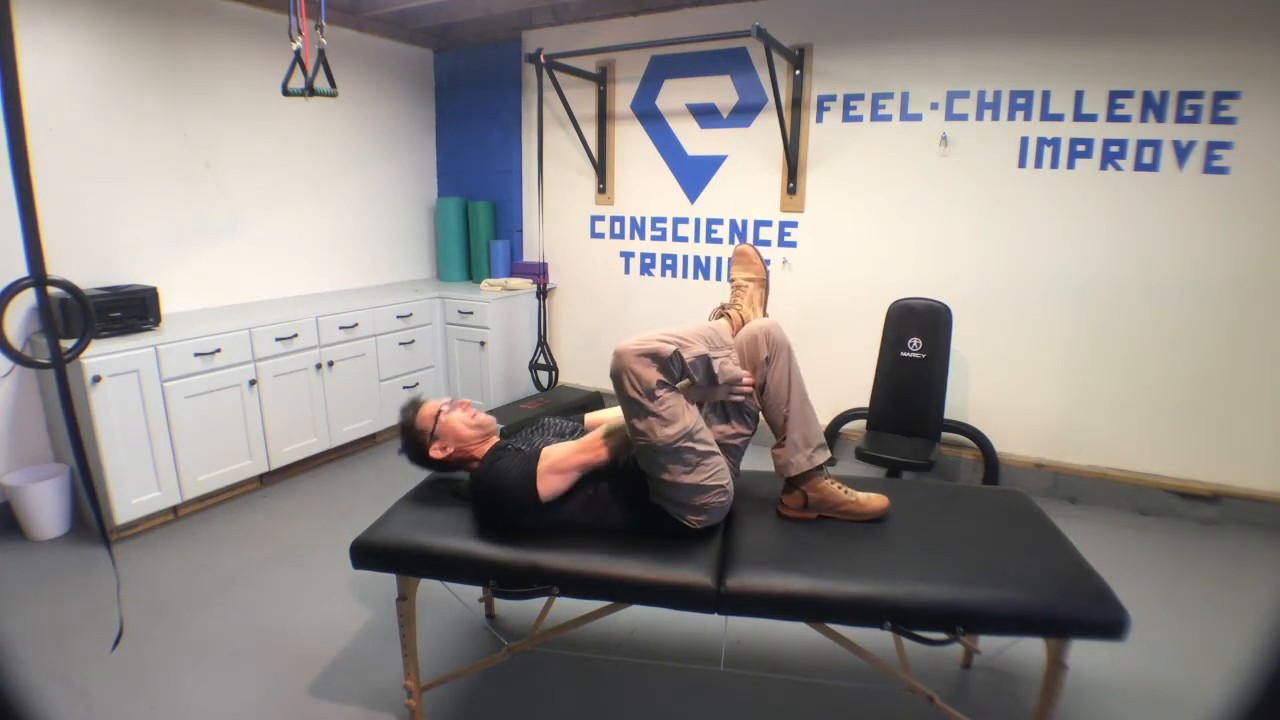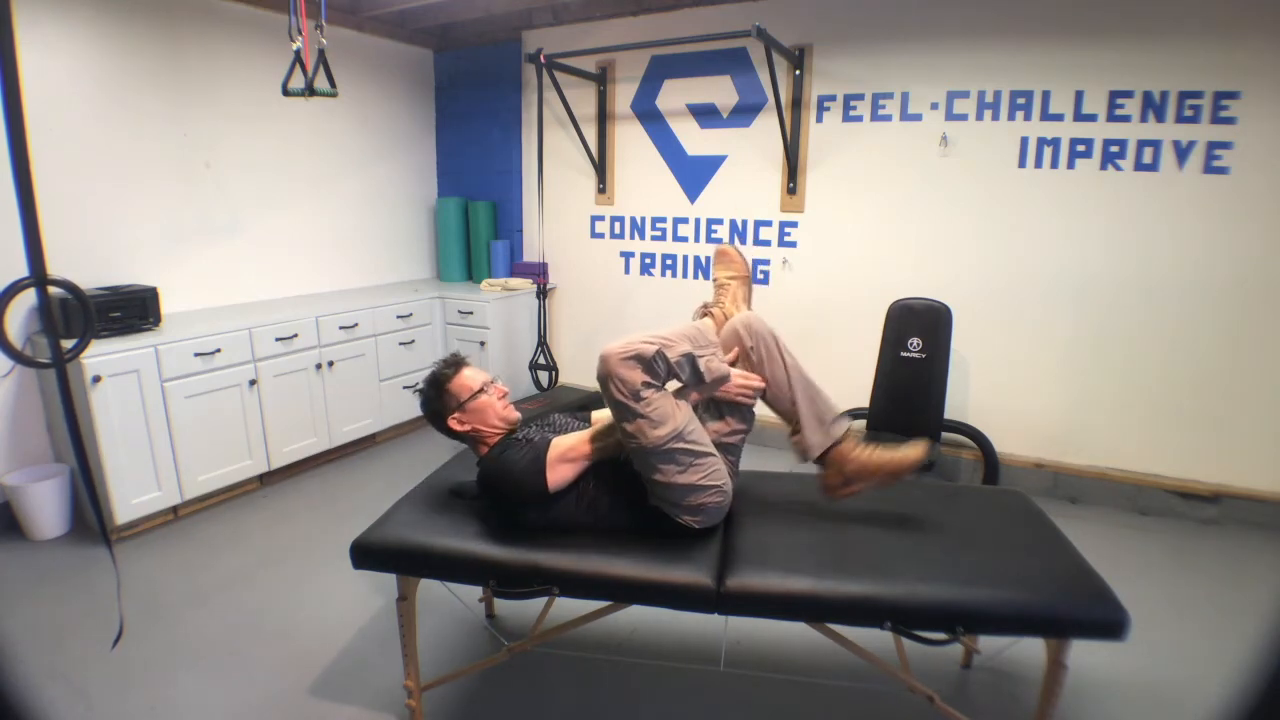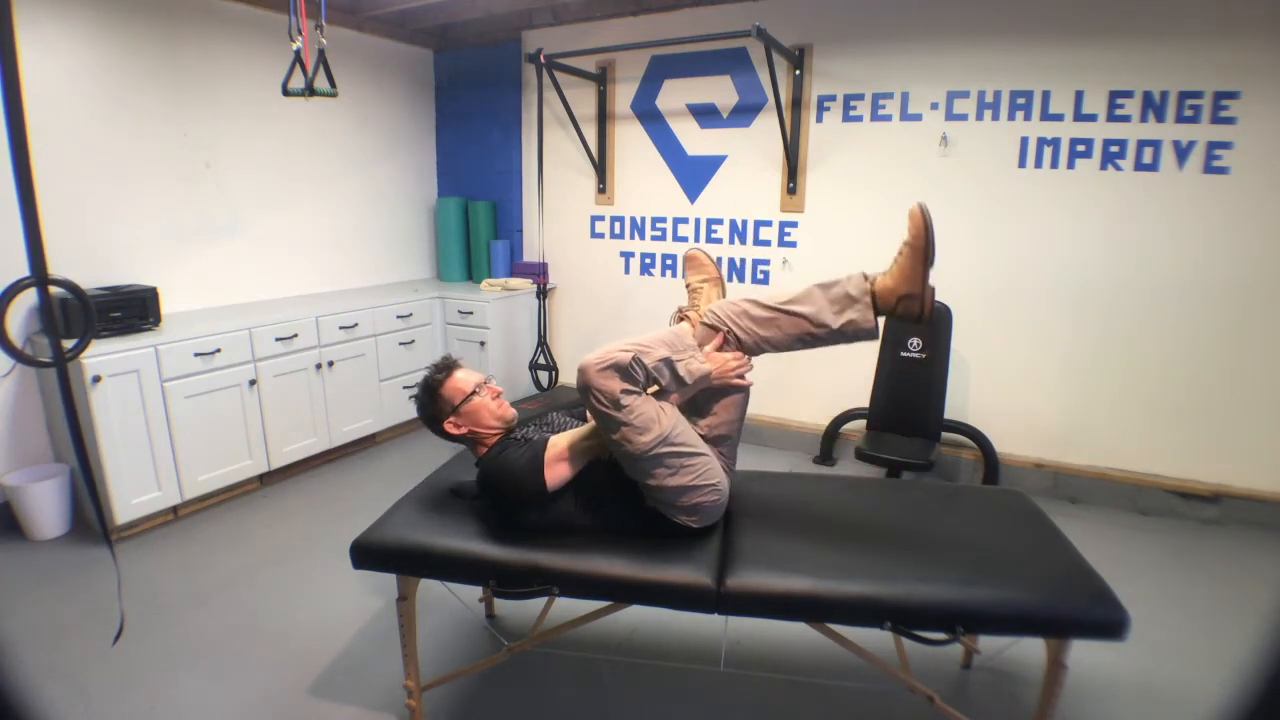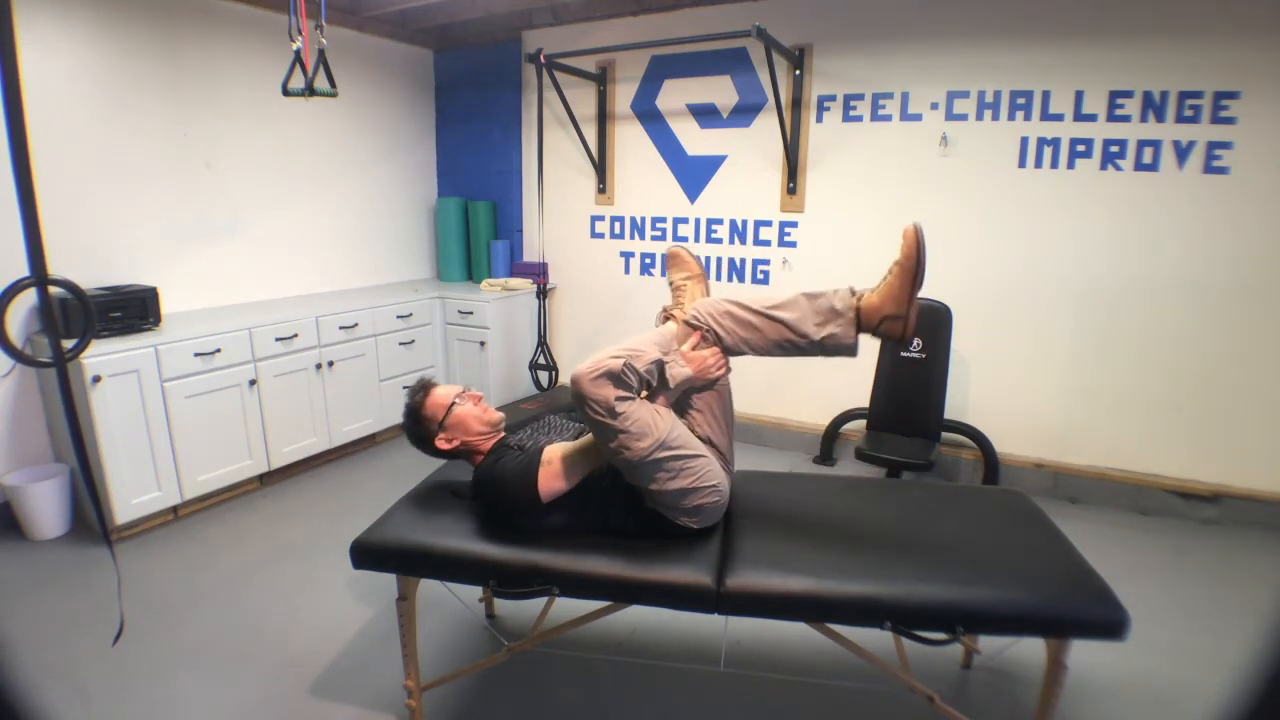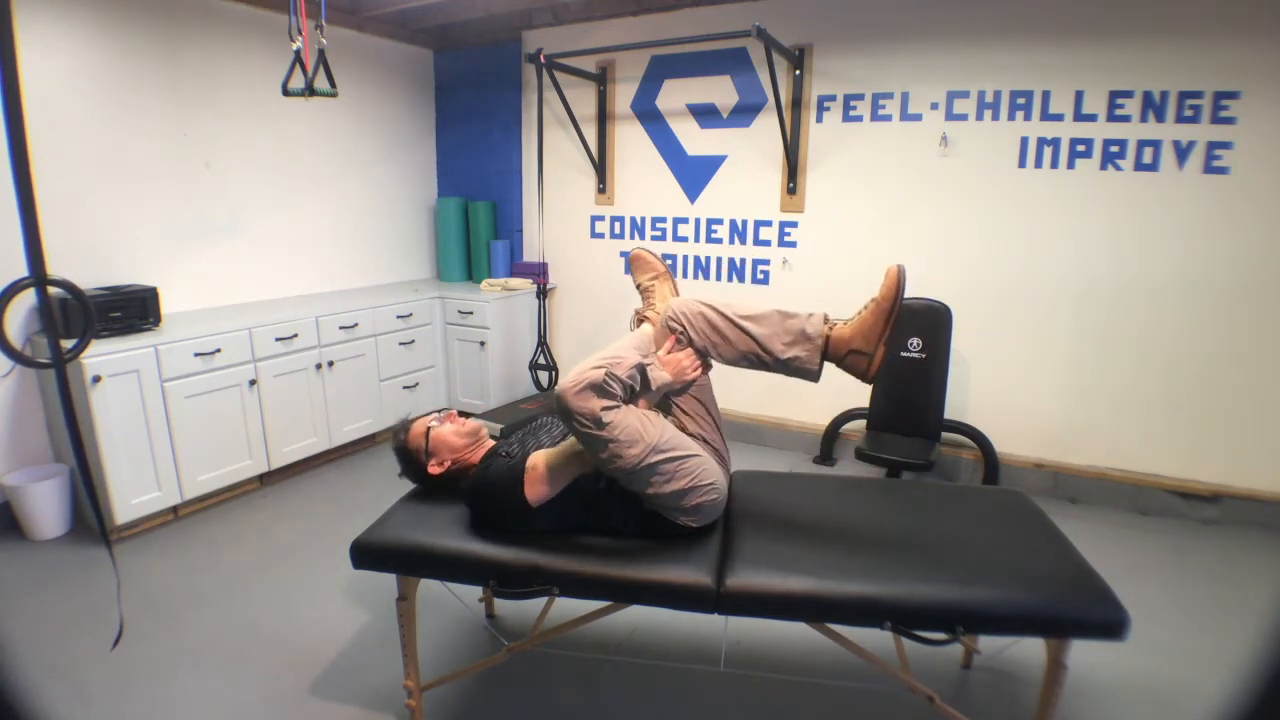
dt=0.5s
person 1, frame 1
left shoulder: (530, 436)
right shoulder: (497, 480)
left elbow: (621, 417)
right elbow: (596, 450)
left wrist: (693, 389)
right wrist: (697, 391)
left hip: (691, 464)
right hip: (692, 500)
left knee: (765, 338)
right knee: (633, 355)
left ankle: (806, 484)
right ankle: (733, 320)
person 1, frame 2
left shoulder: (536, 429)
right shoulder: (503, 473)
left elbow: (627, 417)
right elbow: (600, 443)
left wrist: (695, 379)
right wrist: (699, 385)
left hip: (695, 465)
right hip: (692, 500)
left knee: (749, 332)
right knee: (619, 359)
left ankle: (840, 459)
right ankle: (718, 322)
person 1, frame 3
left shoulder: (535, 428)
right shoulder: (501, 473)
left elbow: (611, 418)
right elbow: (596, 437)
left wrist: (688, 368)
right wrist: (694, 371)
left hip: (698, 462)
right hip: (694, 495)
left knee: (731, 320)
right knee: (599, 368)
left ankle: (884, 294)
right ankle: (697, 325)
person 1, frame 4
left shoulder: (528, 436)
right shoulder: (497, 480)
left elbow: (613, 425)
right elbow: (593, 453)
left wrist: (670, 367)
right wrist: (676, 376)
left hip: (695, 462)
right hip: (695, 493)
left knee: (708, 319)
right knee: (593, 376)
left ankle: (870, 311)
right ankle: (683, 319)
person 1, frame 5
left shoulder: (521, 443)
right shoulder: (489, 489)
left elbow: (600, 433)
right elbow: (581, 460)
left wrist: (648, 368)
right wrist: (658, 377)
left hip: (694, 457)
right hip: (694, 493)
left knee: (685, 315)
right knee: (578, 388)
left ankle: (839, 342)
right ankle: (657, 325)
